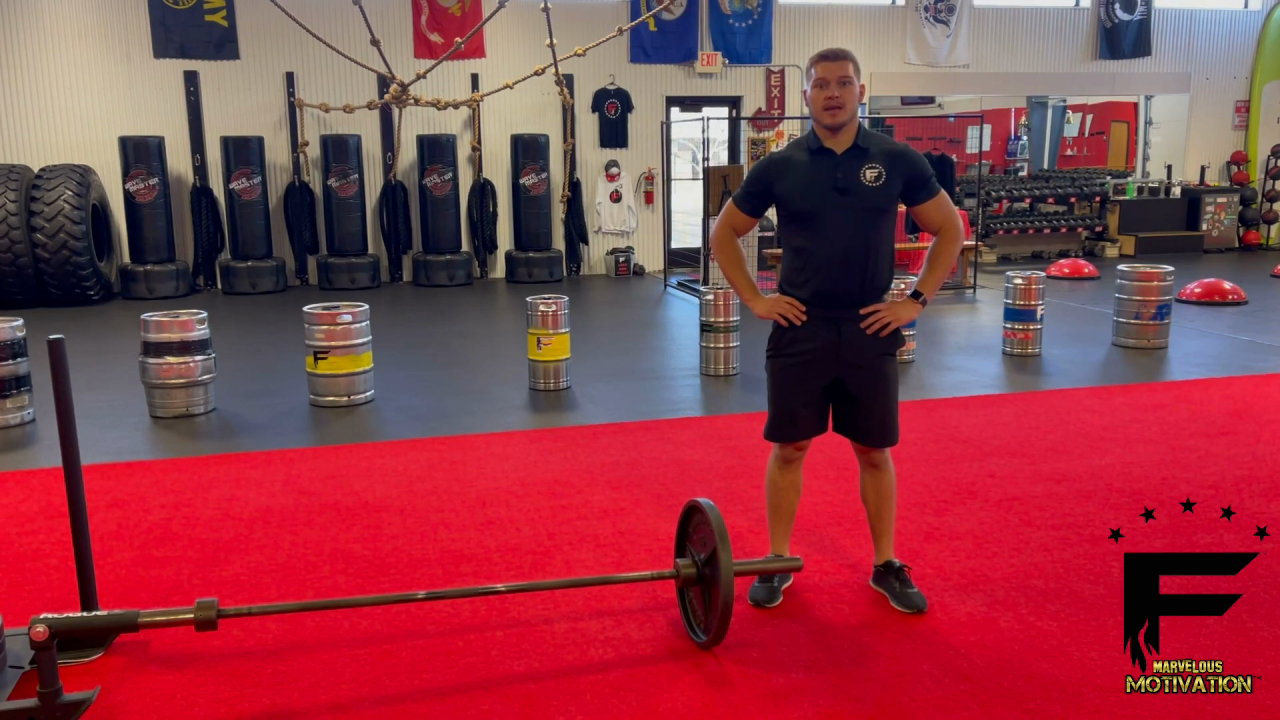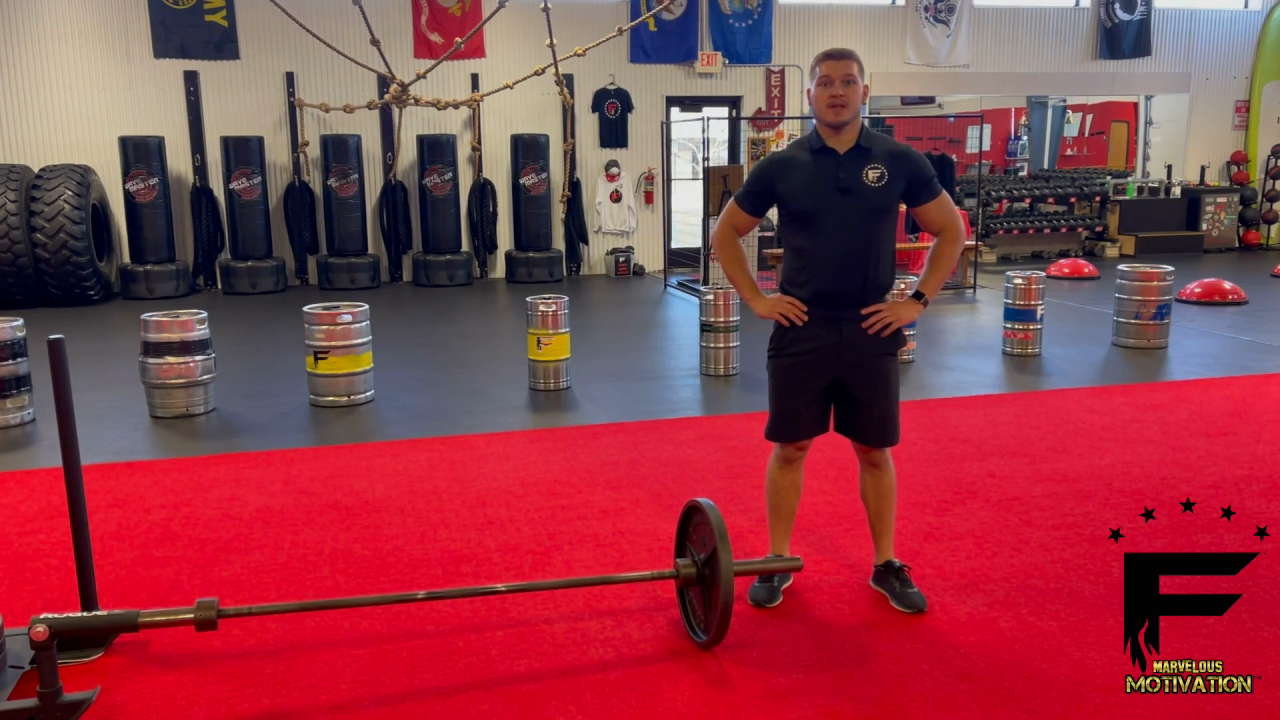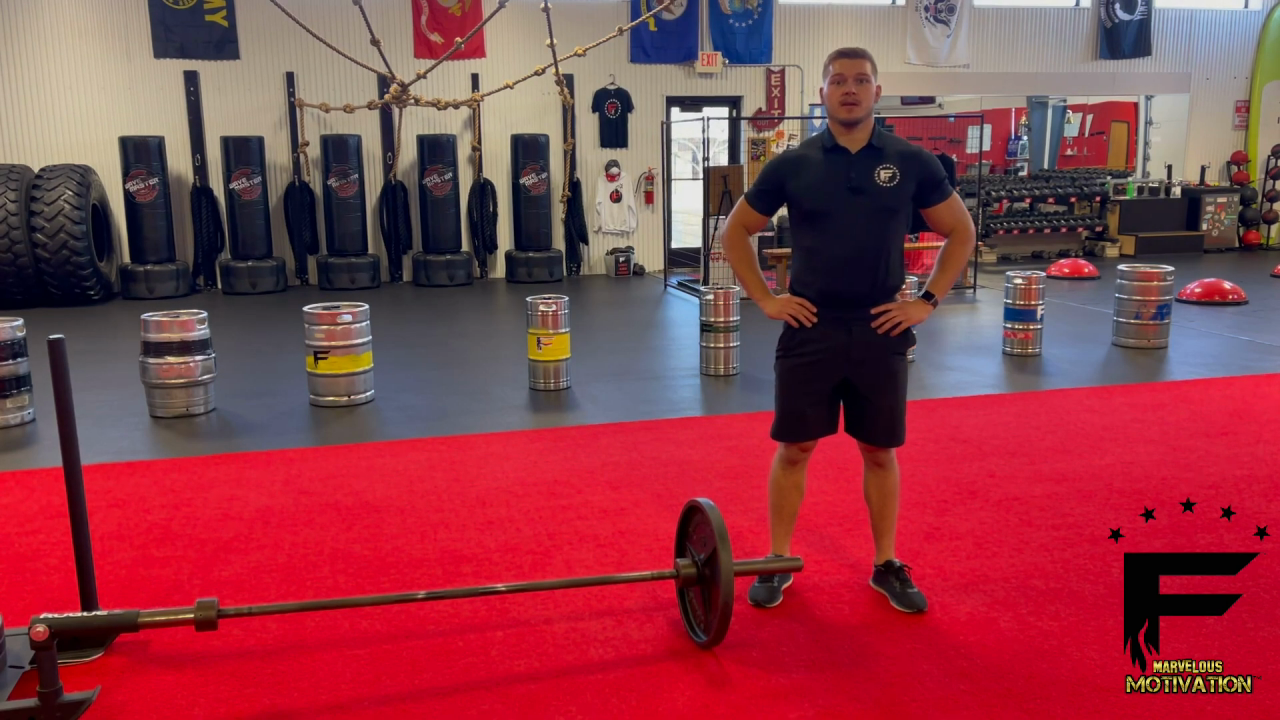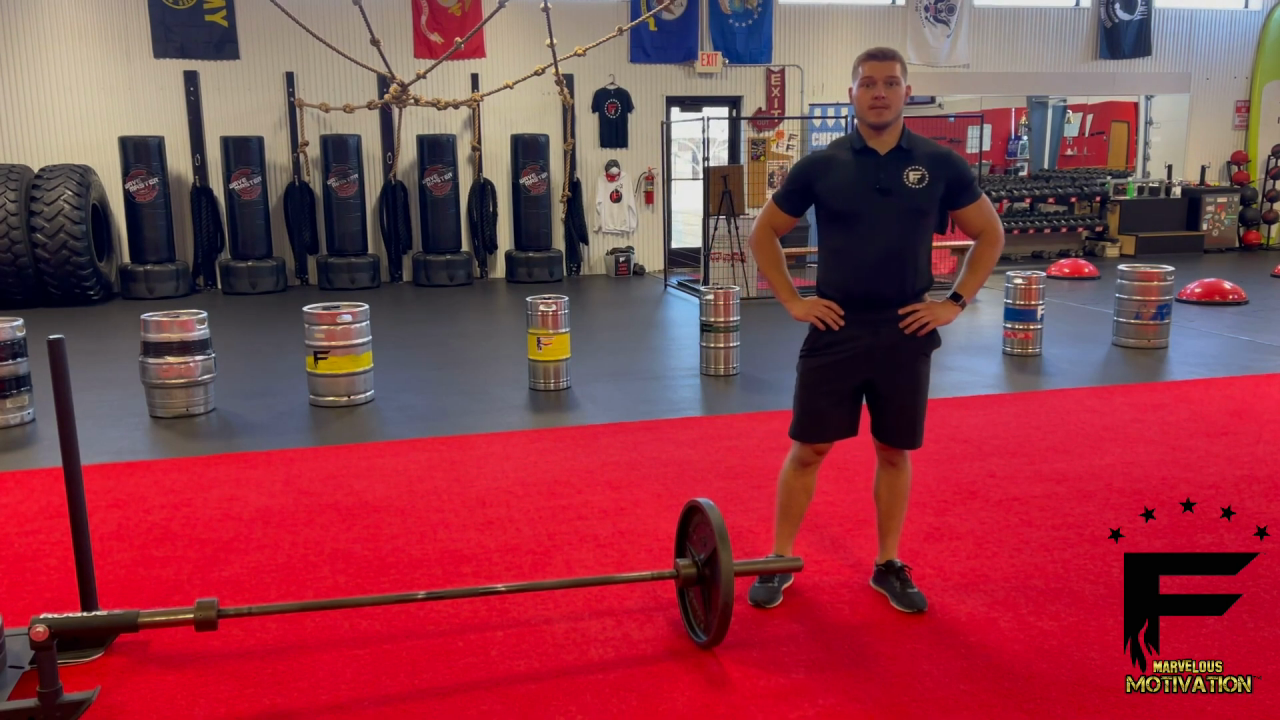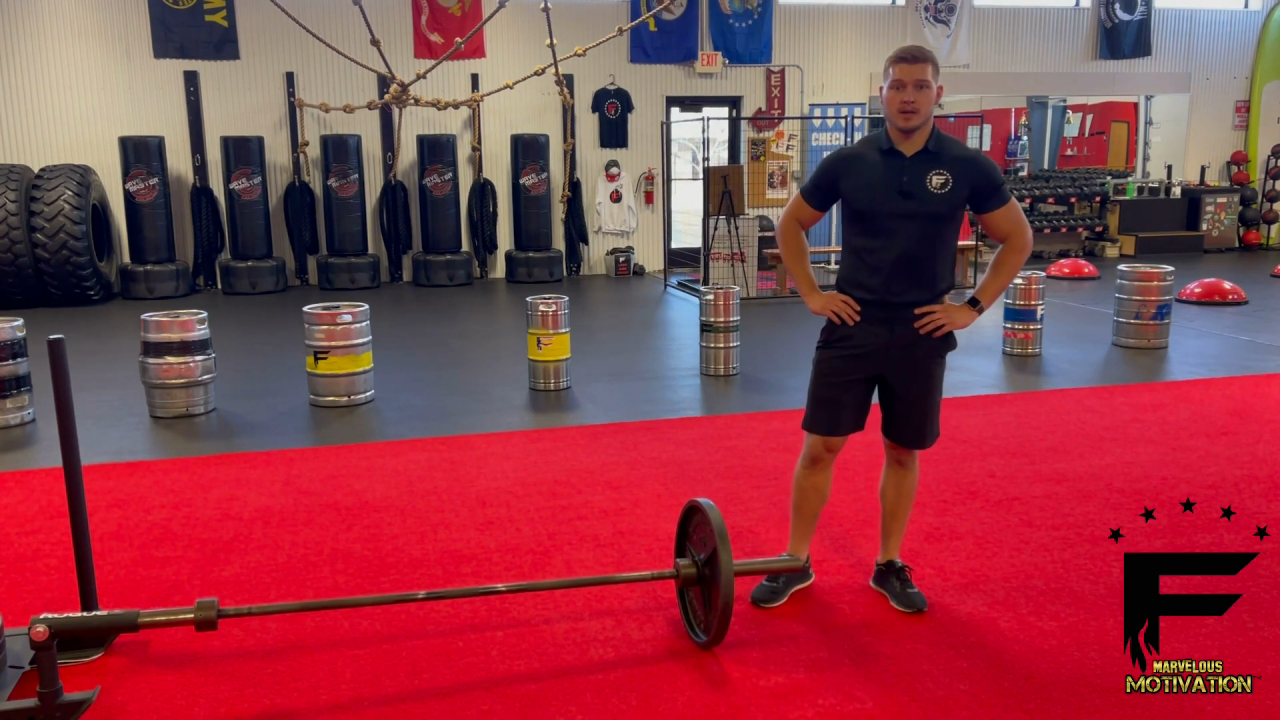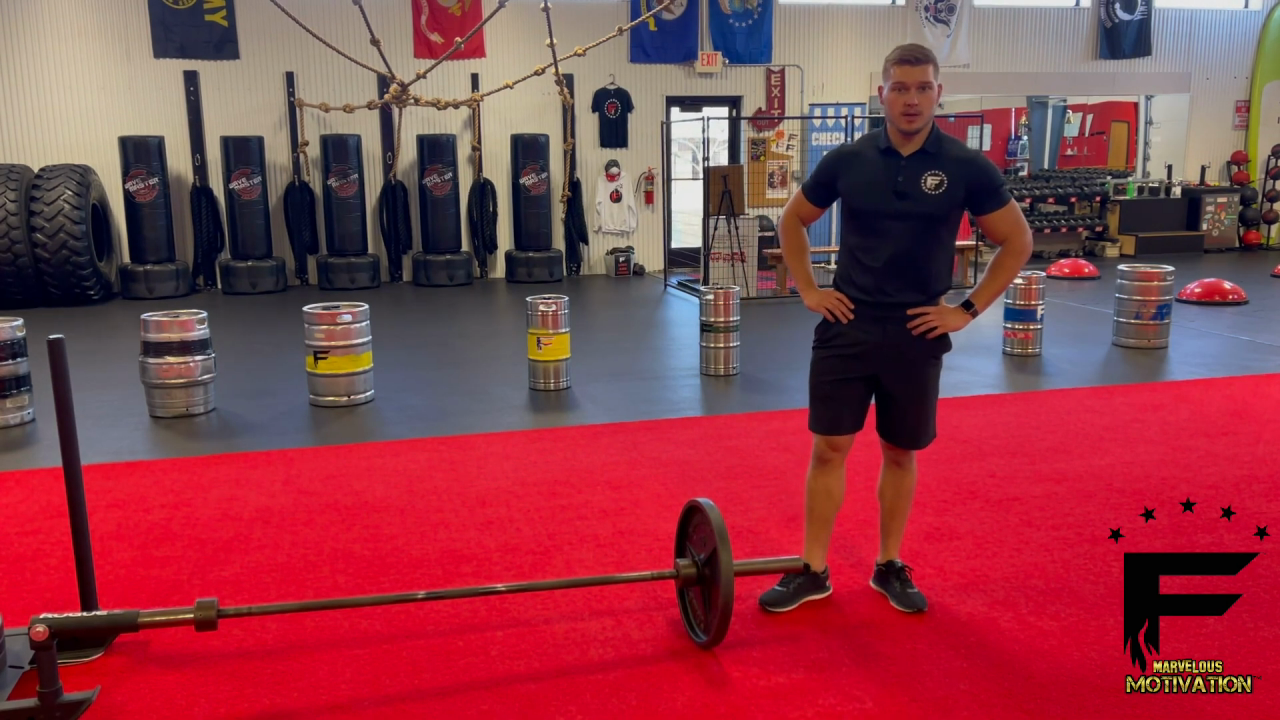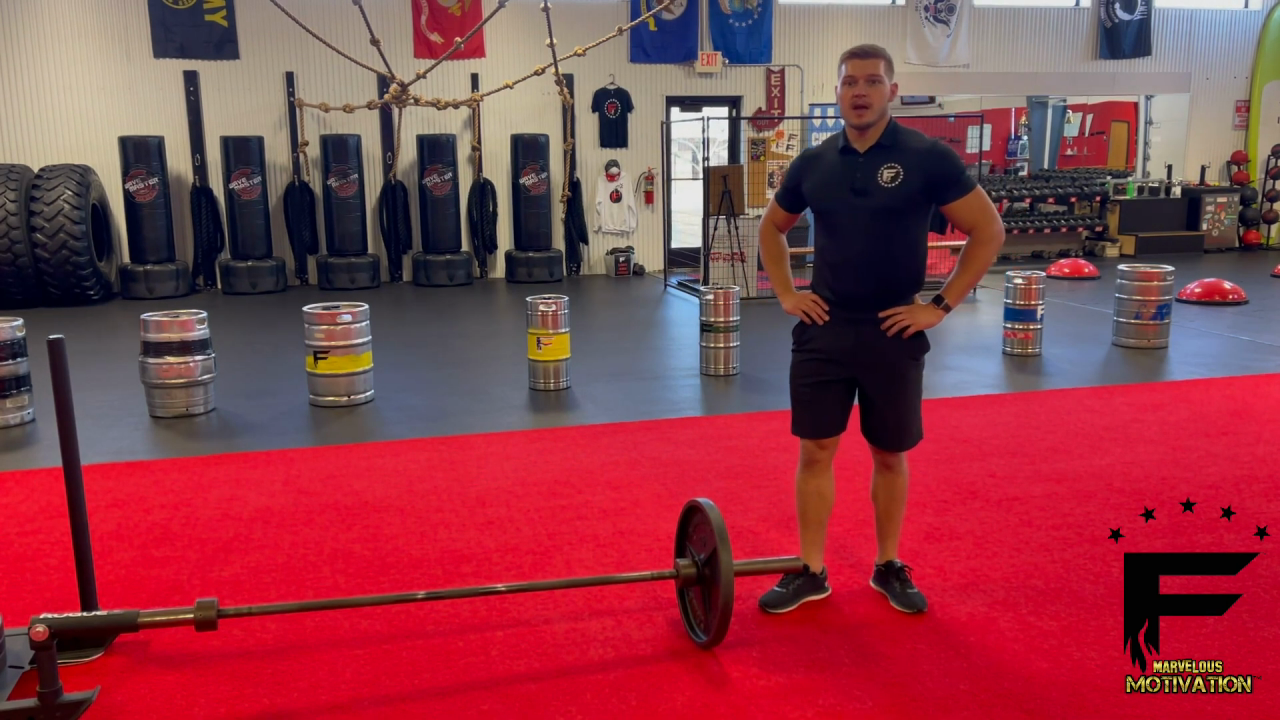
dt=0.4s
person 1, frame 1
left shoulder: (898, 160)
right shoulder: (778, 167)
left elbow: (949, 230)
right elbow: (724, 234)
left wrist: (917, 299)
right wrist: (753, 299)
left hip: (869, 331)
right hip: (799, 331)
left knee: (875, 451)
right knee: (788, 448)
left ankle: (887, 565)
right ankle: (777, 562)
person 1, frame 2
left shoulder: (900, 161)
right shoulder: (781, 166)
left elbow: (950, 231)
right elbow: (726, 233)
left wrist: (919, 300)
right wrist: (754, 299)
left hip: (871, 331)
right hip: (801, 331)
left knee: (875, 452)
right knee: (789, 448)
left ankle: (887, 565)
right ankle: (777, 562)
person 1, frame 3
left shoulder: (911, 162)
right shoulder: (792, 165)
left elbow: (960, 232)
right elbow: (736, 232)
left wrist: (927, 300)
right wrist: (764, 298)
left hip: (880, 331)
right hip: (809, 331)
left knee: (880, 451)
right knee: (794, 448)
left ankle: (887, 564)
right ankle: (778, 562)
person 1, frame 4
left shoulder: (940, 163)
right shoulder: (820, 166)
left elbow: (989, 234)
right elbow: (764, 233)
left wrist: (956, 301)
right wrist: (791, 300)
left hip: (905, 334)
right hip: (835, 333)
left knee: (895, 453)
right knee: (809, 450)
left ankle: (889, 564)
right ankle: (780, 561)
person 1, frame 5
left shoulder: (968, 167)
right shoulder: (847, 162)
left elbow: (1017, 238)
right elbow: (790, 225)
left wrist: (973, 306)
right wrist: (811, 294)
left hip: (921, 334)
right hip: (851, 328)
left knee: (904, 452)
right knee: (821, 446)
left ankle: (890, 565)
right ankle: (795, 561)
person 1, frame 6
left shoulder: (967, 167)
right shoulder: (846, 160)
left elbow: (1017, 242)
right elbow: (792, 221)
left wrist: (968, 309)
right wrist: (807, 290)
left hip: (916, 334)
right hip: (846, 327)
left knee: (901, 453)
right knee: (828, 448)
left ankle: (889, 565)
right ankle: (813, 570)
person 1, frame 7
left shoulder: (928, 157)
right shoulder: (812, 163)
left elbow: (988, 230)
right elbow: (771, 228)
left wrist: (940, 304)
right wrist: (785, 293)
left hip: (892, 333)
right hip: (822, 331)
left knee: (890, 454)
right knee: (815, 450)
left ankle: (889, 566)
right ankle: (810, 570)
